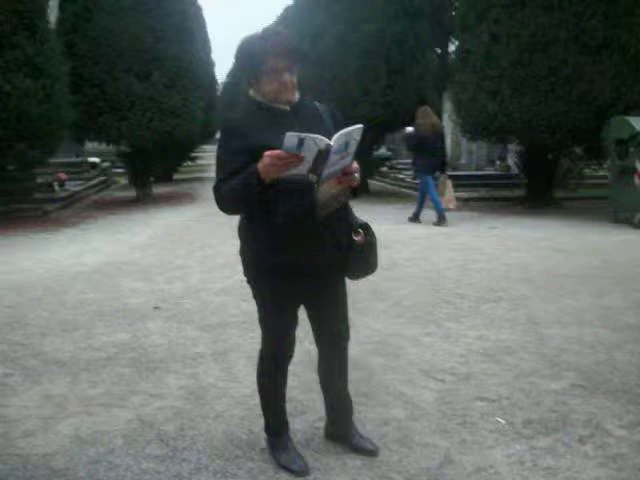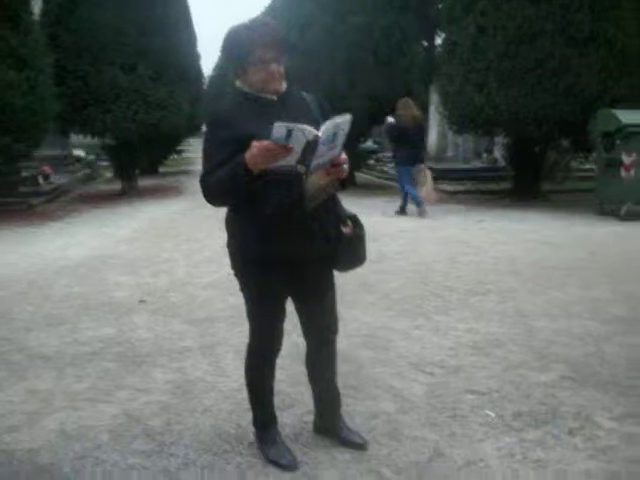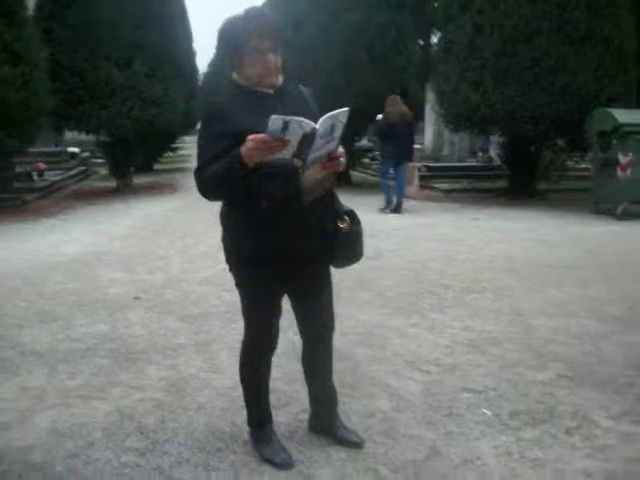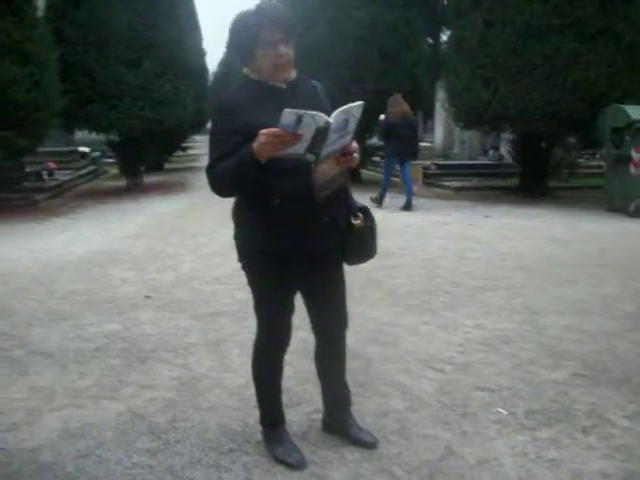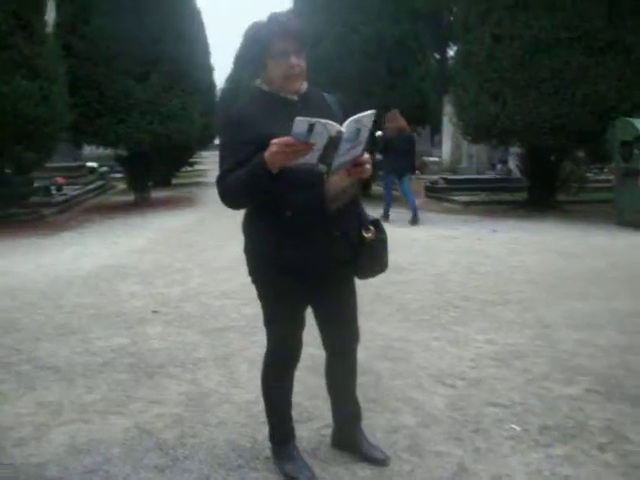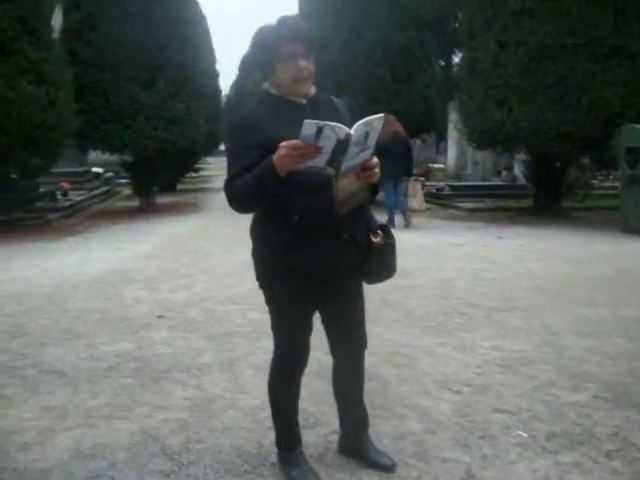
dt=0.2s
person 1, frame 1
left shoulder: (316, 112)
right shoulder: (240, 125)
left elbow: (337, 168)
right elbow: (226, 199)
left wrist: (350, 175)
right wrist: (260, 174)
left hip: (325, 252)
right hip: (274, 261)
left knee: (334, 340)
right knee: (277, 348)
left ankle: (340, 422)
right ankle: (277, 436)
person 1, frame 2
left shoulder: (303, 102)
right shoulder: (226, 114)
right elbow: (213, 190)
left wrist: (338, 166)
right wrist: (248, 164)
left hip: (313, 243)
right hip: (262, 253)
left knee: (323, 333)
right knee: (265, 340)
left ankle: (328, 415)
right ankle: (266, 430)
person 1, frame 3
left shoulder: (301, 96)
right shoulder: (222, 107)
left elbow: (322, 153)
right elbow: (208, 184)
left wrist: (335, 160)
right wrist: (244, 158)
left hip: (310, 240)
right hip: (258, 248)
left knee: (319, 330)
right knee: (261, 337)
left ankle: (325, 414)
right ankle: (260, 428)
person 1, frame 4
left shoulder: (313, 91)
right shoulder: (234, 104)
left elbow: (335, 147)
right elbow: (220, 181)
left wrist: (348, 157)
right wrist: (256, 153)
left hip: (323, 236)
right hip: (270, 246)
left knee: (333, 329)
right knee: (273, 336)
left ankle: (338, 413)
right ankle: (273, 428)
person 1, frame 5
left shoulder: (325, 104)
right shoulder: (244, 116)
left elbow: (345, 164)
right elbow: (230, 192)
left wrist: (360, 168)
right wrist: (267, 164)
left hip: (334, 250)
right hip: (280, 259)
left knee: (344, 343)
right knee: (283, 351)
left ankle: (348, 429)
person 1, frame 6
left shoulder: (334, 108)
right shoulder: (252, 120)
left elbow: (356, 169)
right elbow: (238, 196)
left wrist: (370, 172)
right wrist: (276, 167)
left hip: (342, 256)
right hip: (288, 263)
left knee: (351, 349)
right knee: (291, 356)
left ankle: (355, 435)
